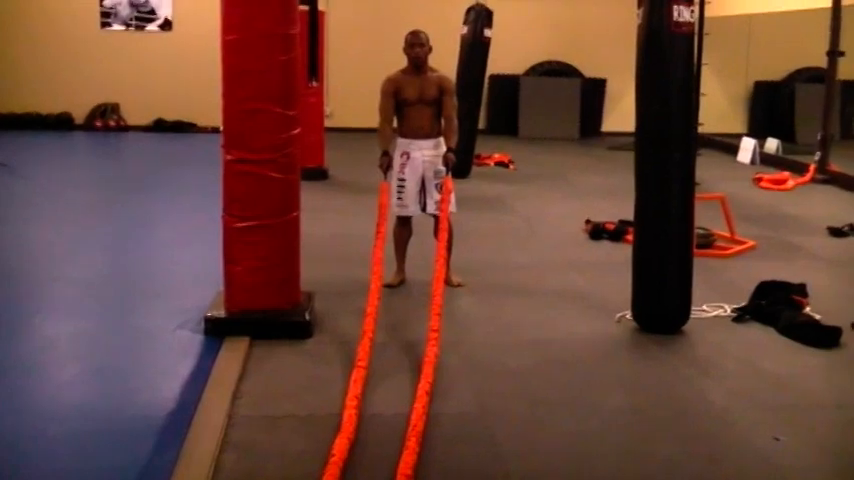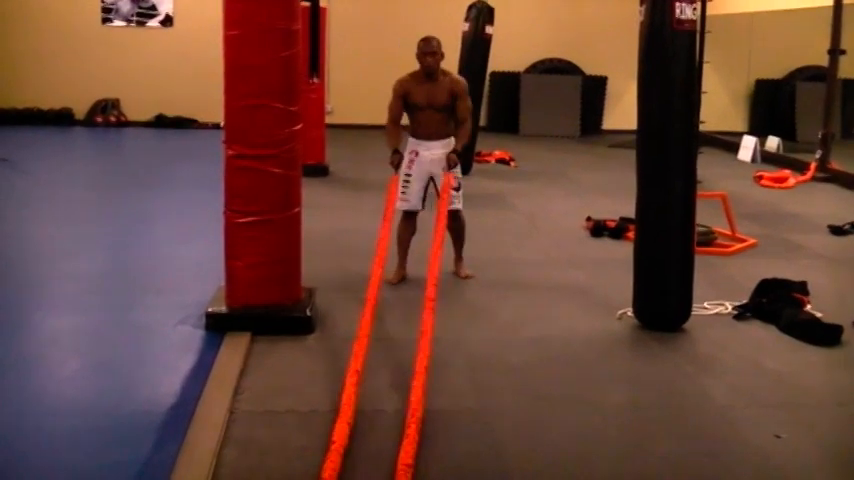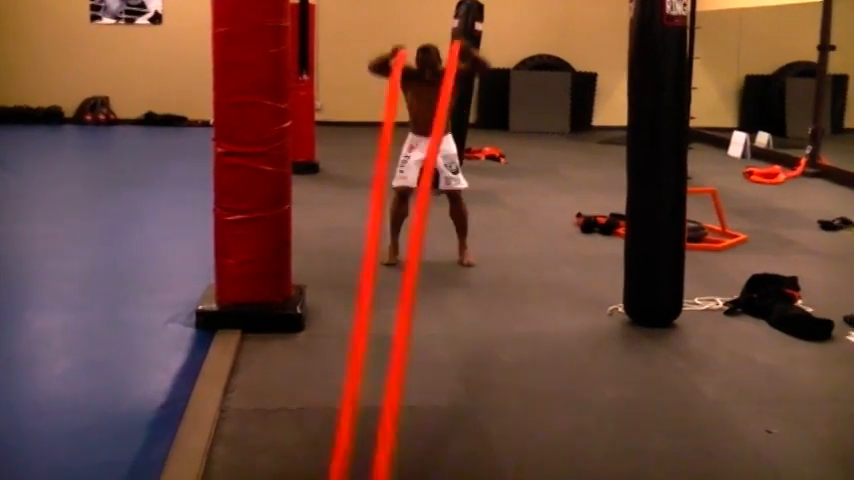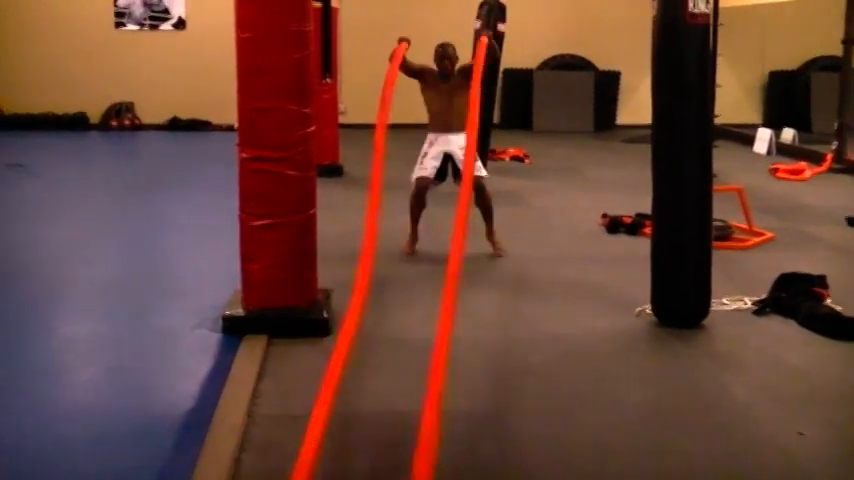
dt=0.7s
person 1, frame 1
left shoulder: (443, 82)
right shoulder: (393, 82)
left elbow: (450, 119)
right elbow: (386, 121)
left wrist: (450, 149)
right wrist: (385, 152)
left hip: (435, 149)
right hip: (405, 150)
left knee: (441, 214)
right knee: (403, 214)
left ankle: (446, 269)
right ankle: (400, 270)
person 1, frame 2
left shoulder: (456, 84)
right shoulder: (404, 85)
left elbow: (465, 121)
right elbow: (393, 122)
left wrist: (456, 150)
right wrist: (395, 150)
left hip: (445, 148)
right hip: (416, 149)
left knee: (454, 210)
right knee: (408, 211)
left ankle: (458, 261)
right ankle: (401, 267)
person 1, frame 3
right shoulder: (407, 75)
left elbow: (483, 67)
right elbow: (374, 67)
left wrist: (469, 52)
right wrist: (391, 55)
left hip: (443, 143)
right hip: (415, 143)
left knee: (455, 193)
right knee: (402, 191)
left ankle: (463, 248)
right ankle: (394, 247)
person 1, frame 4
left shoulder: (466, 73)
right shoulder: (425, 74)
right elbow: (398, 64)
left wrist: (488, 43)
left hip: (462, 140)
right hip: (435, 140)
left knee: (479, 184)
right knee: (420, 185)
left ankle: (491, 233)
right ankle: (413, 234)
